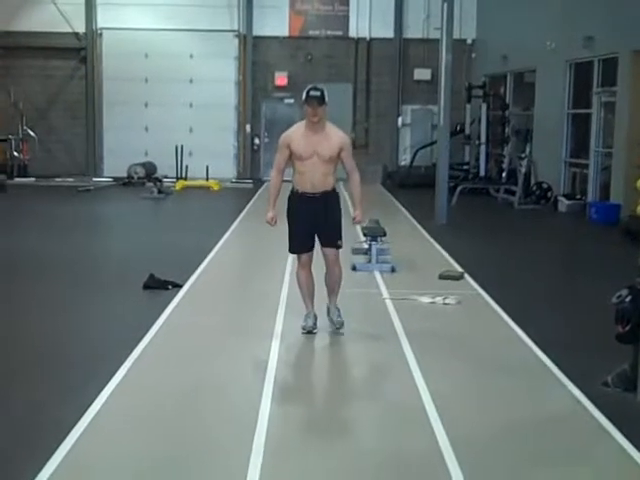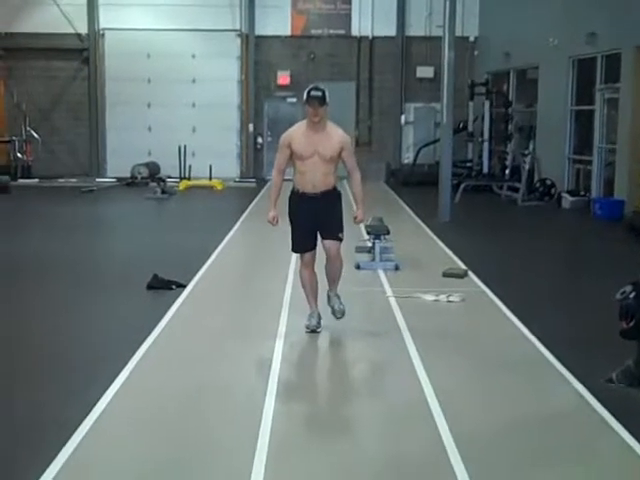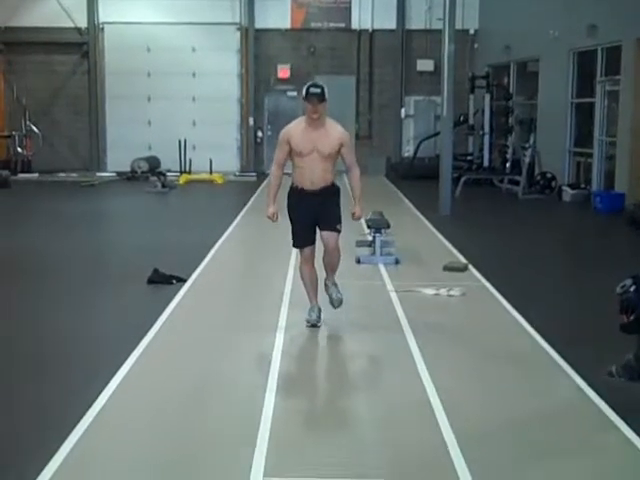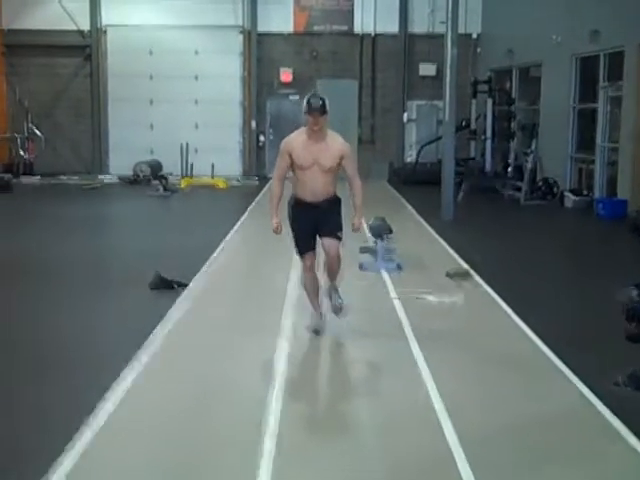
dt=0.2s
person 1, frame 1
left shoulder: (340, 138)
right shoulder: (289, 137)
left elbow: (352, 173)
right elbow: (277, 172)
left wrist: (358, 207)
right wrist: (271, 207)
left hip: (328, 201)
right hip: (299, 201)
left knee: (332, 256)
right knee: (304, 260)
left ankle: (333, 306)
right ankle: (310, 312)
person 1, frame 2
left shoulder: (340, 137)
right shoulder: (290, 136)
left elbow: (353, 172)
right elbow: (278, 172)
left wrist: (359, 206)
right wrist: (272, 207)
left hip: (329, 199)
right hip: (300, 201)
left knee: (333, 251)
right knee: (306, 259)
left ankle: (333, 293)
right ankle: (313, 311)
person 1, frame 3
left shoulder: (339, 134)
right shoulder: (289, 132)
left elbow: (353, 168)
right elbow: (277, 167)
left wrist: (357, 202)
right wrist: (272, 202)
left hip: (328, 195)
right hip: (299, 197)
left knee: (331, 243)
right knee: (306, 254)
left ankle: (331, 281)
right ankle: (314, 306)
person 1, frame 4
left shoulder: (340, 146)
right shoulder: (290, 144)
left elbow: (354, 180)
right elbow: (278, 179)
left wrist: (358, 214)
right wrist: (274, 214)
left hip: (329, 206)
right hip: (301, 208)
left knee: (332, 251)
right knee: (308, 262)
left ankle: (333, 287)
right ankle: (317, 312)
